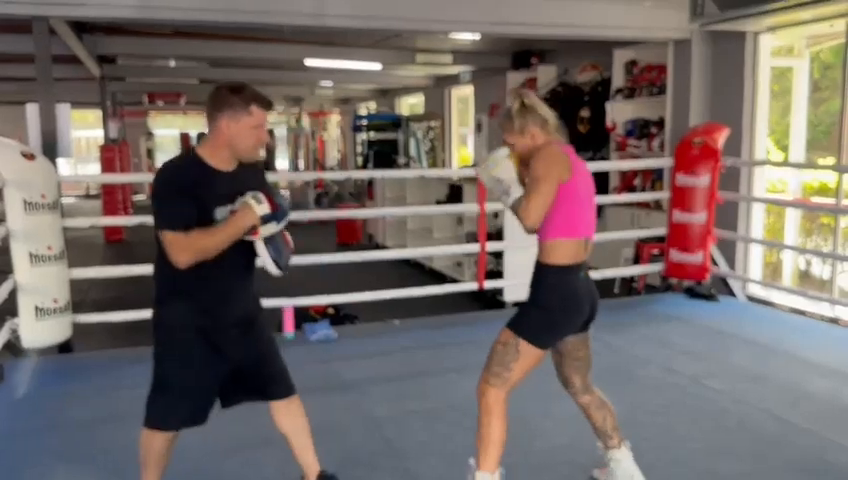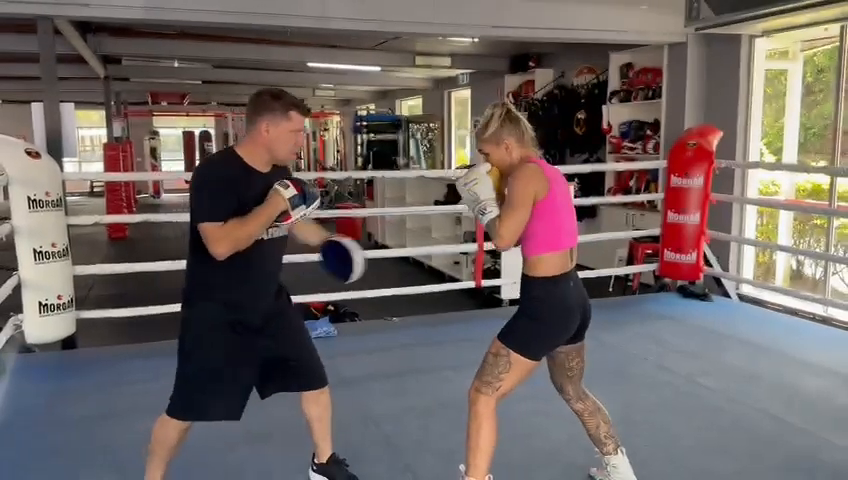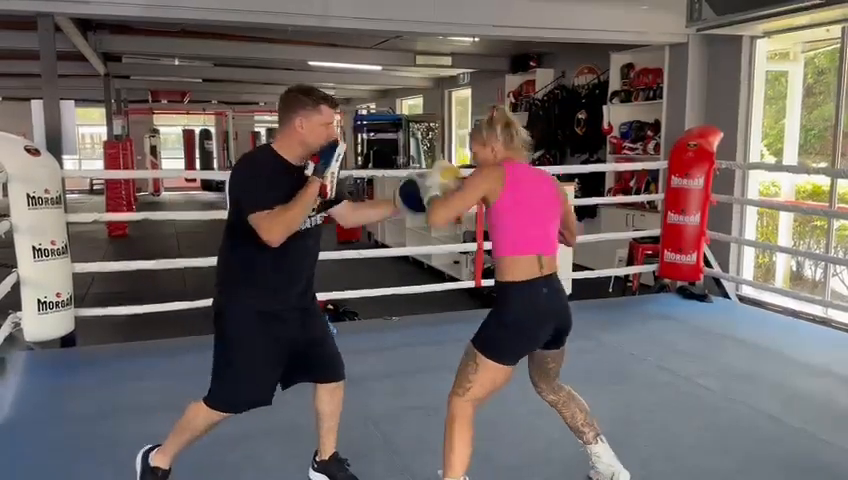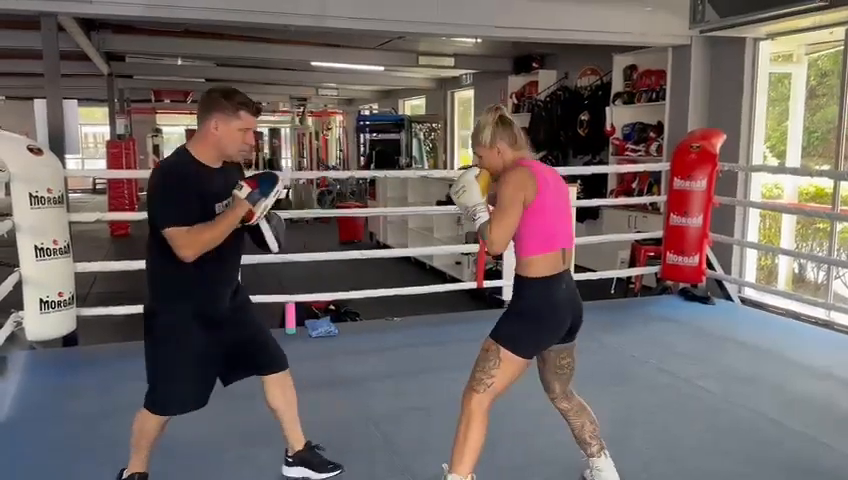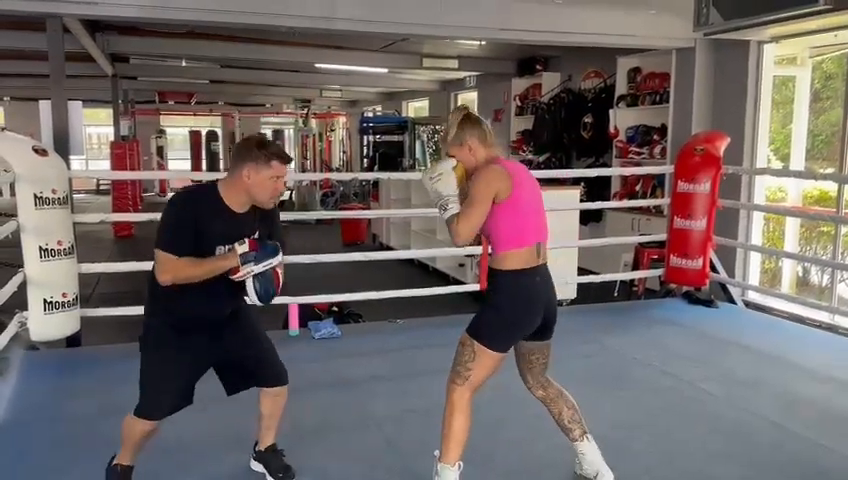
dt=0.5s
person 1, frame 1
left shoulder: (252, 173)
right shoulder: (176, 177)
right elbow: (181, 253)
right wrist: (243, 220)
left hip: (241, 313)
right hip: (186, 320)
left knee: (282, 391)
right knee: (166, 418)
person 1, frame 2
left shoulder: (278, 173)
right shoulder: (215, 173)
left elbow: (292, 224)
right elbow: (221, 244)
left wrist: (329, 241)
right wrist: (275, 204)
left hip: (268, 305)
right hip: (215, 314)
left knee: (315, 382)
right knee: (186, 408)
person 1, frame 3
left shoulder: (312, 167)
right shoulder: (257, 169)
left elbow: (347, 215)
right elbow: (273, 233)
left wrist: (399, 203)
right wrist: (314, 184)
left hip: (296, 301)
right hip: (250, 306)
left knee: (331, 375)
right knee: (227, 399)
person 1, frame 4
left shoulder: (229, 168)
right shoulder: (173, 175)
right elbow: (188, 246)
left wrist: (255, 217)
right wrist: (243, 206)
left hip: (226, 299)
right hip: (179, 310)
left knee: (275, 367)
right knee: (163, 402)
person 1, frame 5
left shoulder: (265, 212)
right shoulder: (188, 206)
left elbow: (271, 263)
right elbow: (166, 272)
right wrist: (231, 261)
left hip: (229, 316)
right hip: (174, 324)
left knee: (276, 381)
right knee: (151, 412)
left ankle: (265, 451)
person 2, frame 1
left shoulder: (550, 156)
right shoulder: (573, 162)
left elbow: (530, 218)
left wrist: (507, 185)
right wrist: (512, 183)
left hip: (554, 292)
right hip: (579, 289)
left knee: (492, 388)
right knee: (578, 385)
person 2, frame 2
left shoulder: (526, 173)
right shoulder: (550, 174)
left elbow: (503, 238)
right elbow: (530, 232)
left wrist: (481, 198)
right wrist: (492, 195)
left hip: (545, 303)
right hip: (573, 297)
left knee: (482, 397)
right knee: (572, 391)
person 2, frame 3
left shoulder: (495, 177)
right shoulder: (550, 181)
left elbow: (437, 217)
right elbow: (571, 236)
left wrist: (432, 187)
left hip: (519, 309)
right hip: (553, 302)
left knee: (461, 403)
right knee: (550, 388)
person 2, frame 4
left shoulder: (516, 178)
right shoulder: (551, 175)
left elbow: (495, 242)
left wrist: (474, 204)
right wrist: (491, 202)
left hip: (536, 301)
right hip: (566, 298)
left knee: (476, 398)
right knee: (561, 393)
person 2, frame 5
left shoulder: (488, 175)
right shoulder: (521, 173)
left elbow: (462, 235)
left wrist: (446, 195)
right wrist: (460, 194)
left hip: (510, 295)
right hip: (542, 290)
left knee: (459, 390)
right knee: (538, 382)
